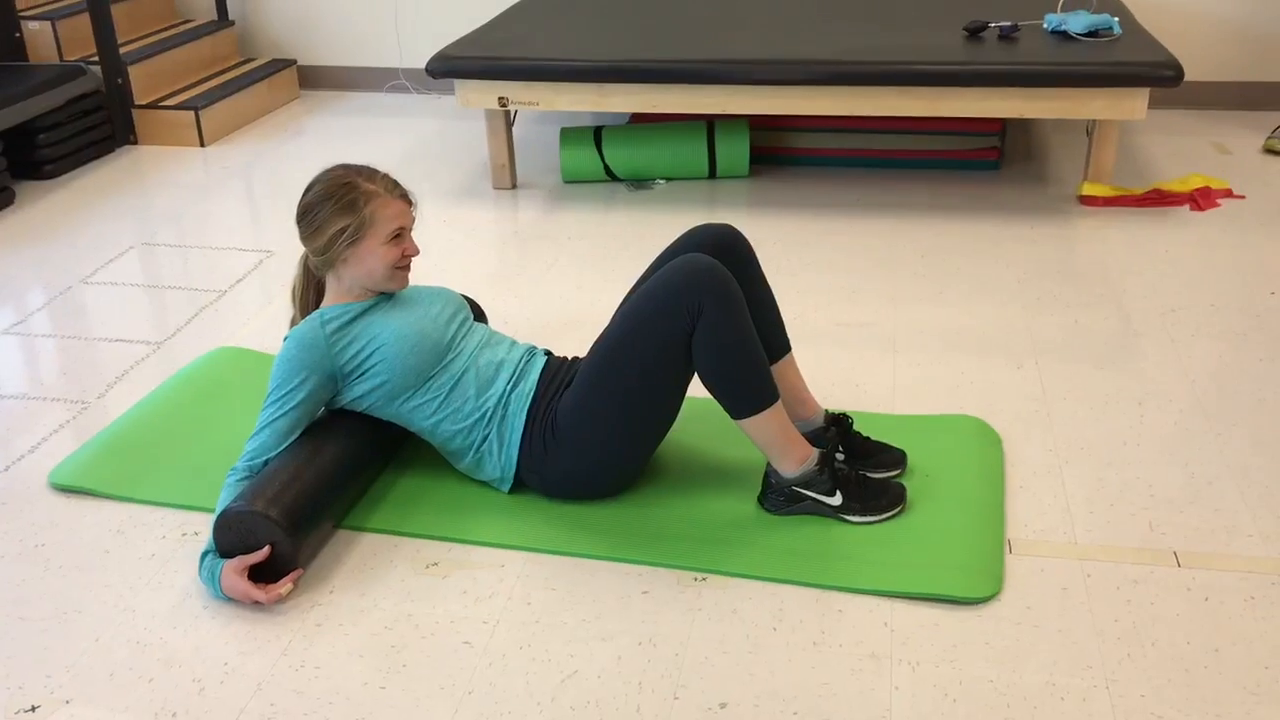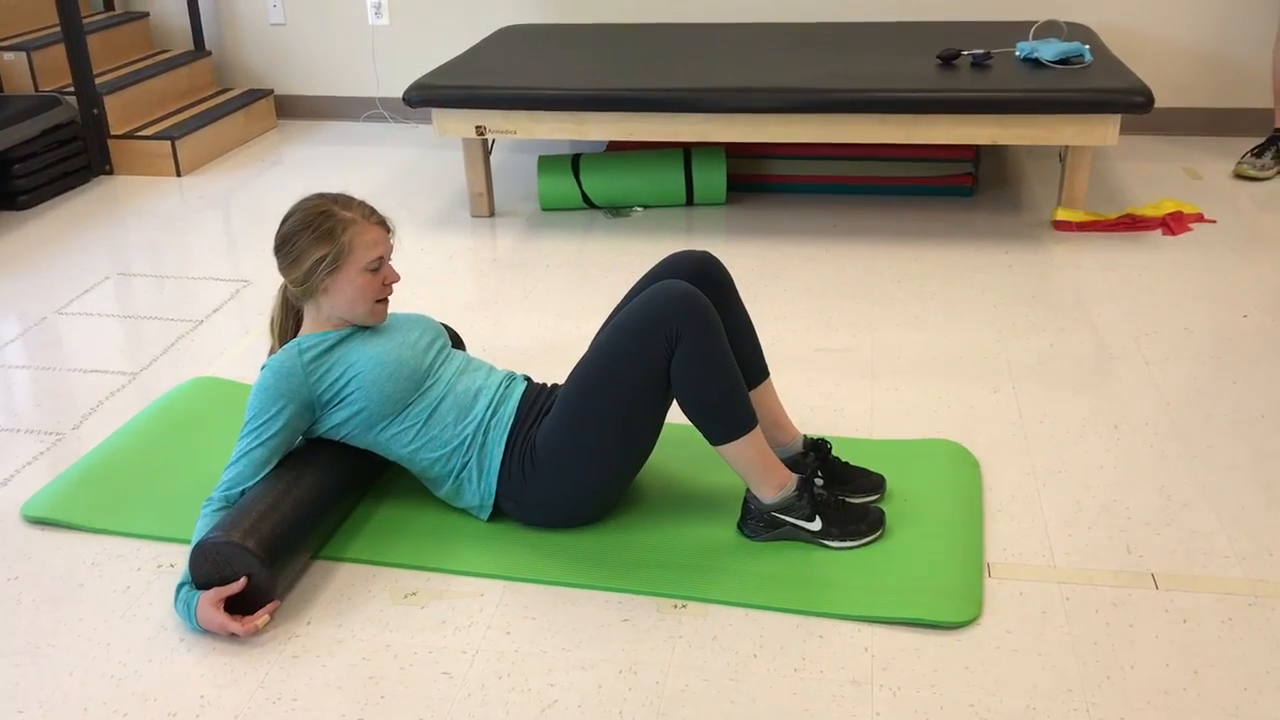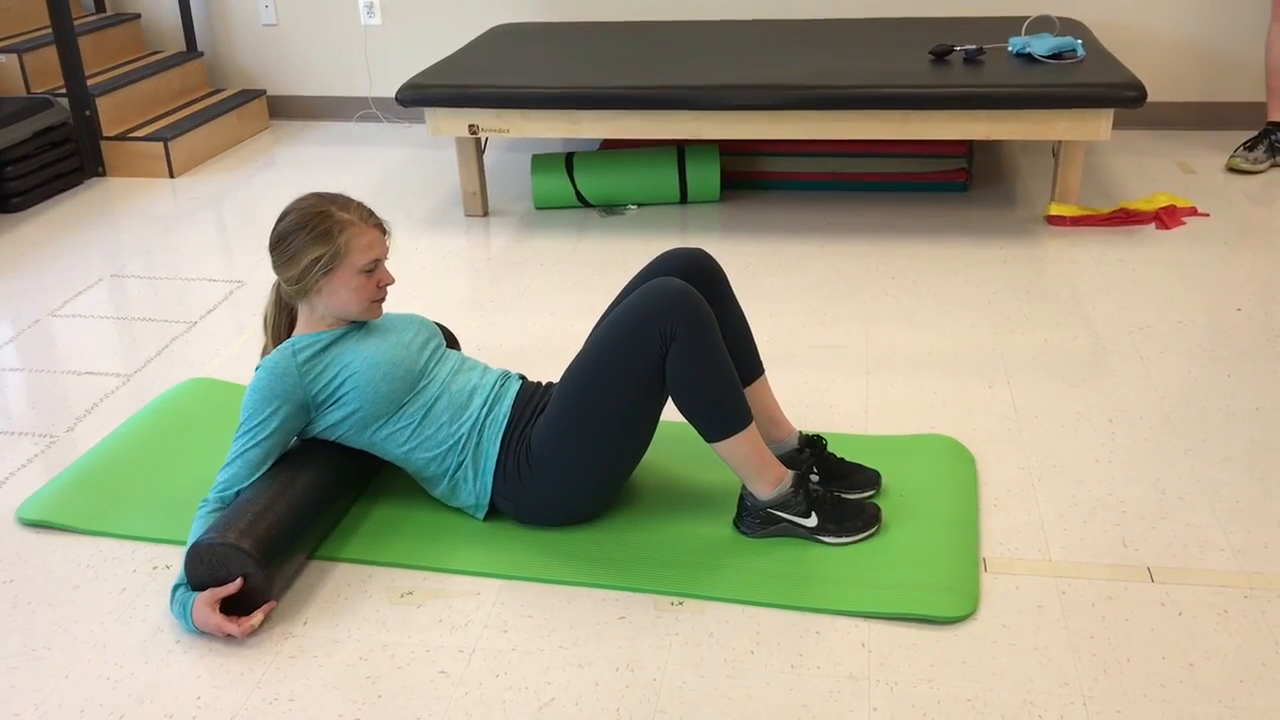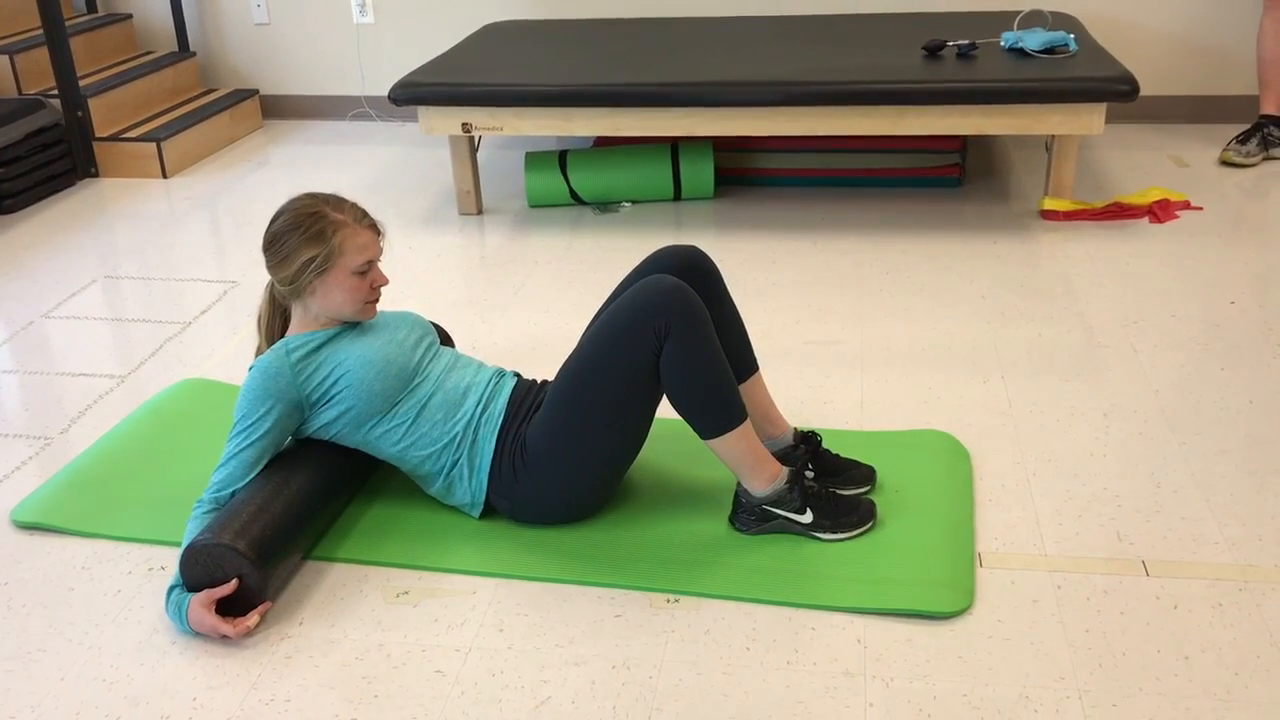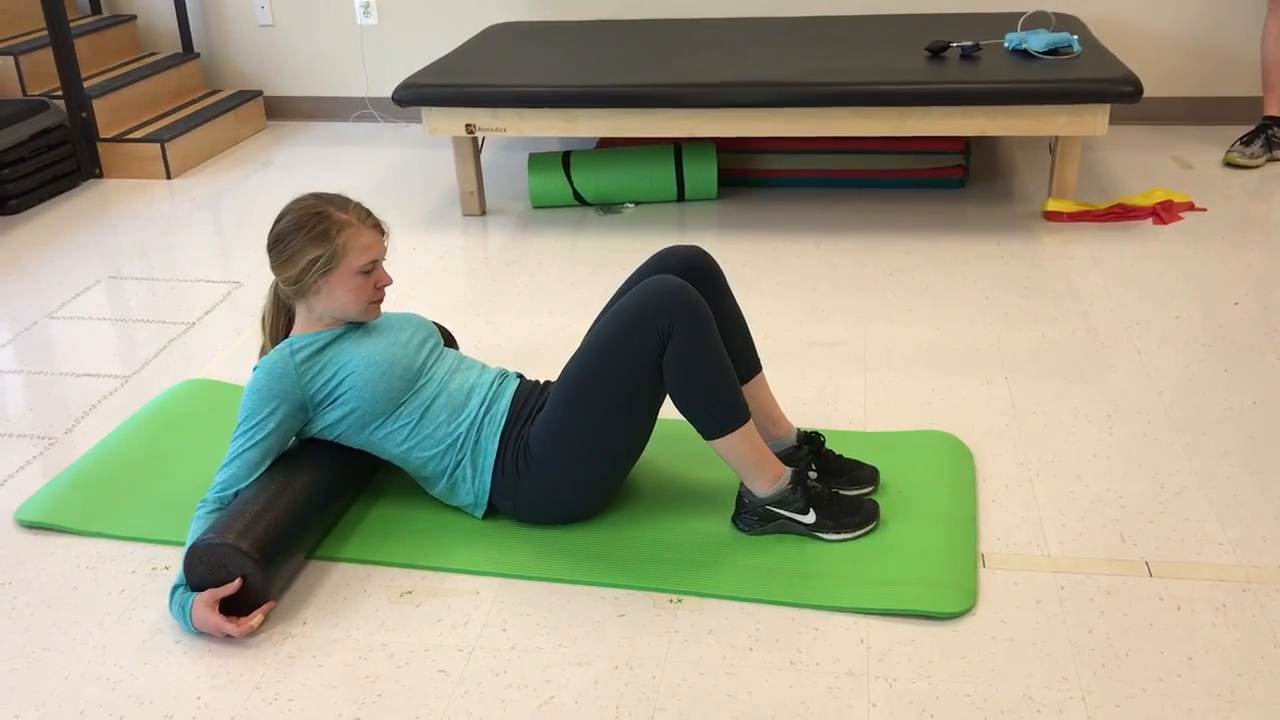
dt=1s
person 1, frame 1
left shoulder: (398, 297)
right shoulder: (316, 344)
right elbow: (256, 464)
right wrist: (221, 560)
left hip: (566, 391)
right hip: (562, 449)
left knee: (716, 243)
right knee: (698, 283)
left ankle: (813, 427)
right ankle: (799, 473)
person 1, frame 2
left shoulder: (379, 324)
right shoulder: (295, 372)
right elbow: (232, 494)
right wrist: (196, 591)
left hip: (547, 417)
right hip: (542, 477)
left knee: (694, 269)
right knee: (677, 310)
left ankle: (792, 454)
right ankle: (779, 500)
person 1, frame 3
left shoulder: (373, 325)
right shoulder: (289, 373)
right elbow: (227, 495)
right wrist: (191, 593)
left hip: (541, 415)
right hip: (539, 475)
left knee: (688, 267)
right knee: (671, 307)
left ankle: (788, 450)
right ankle: (774, 496)
person 1, frame 4
left shoulder: (369, 323)
right shoulder: (282, 373)
right elbow: (222, 496)
right wrist: (187, 594)
left hip: (537, 413)
right hip: (532, 473)
left knee: (681, 263)
right knee: (666, 304)
left ankle: (782, 445)
right ankle: (768, 493)
person 1, frame 5
left shoulder: (371, 324)
right shoulder: (288, 373)
right elbow: (225, 496)
right wrist: (191, 593)
left hip: (540, 413)
right hip: (537, 474)
left knee: (685, 264)
right knee: (669, 306)
left ankle: (785, 446)
right ankle: (772, 494)
